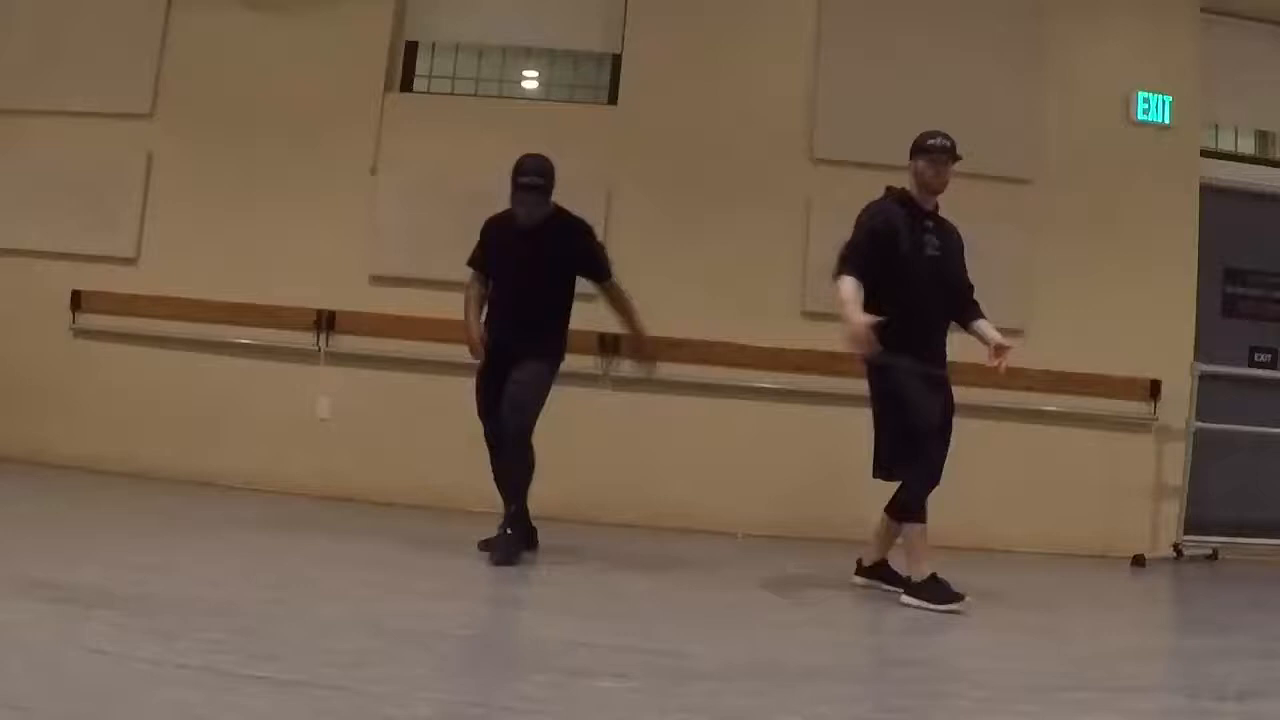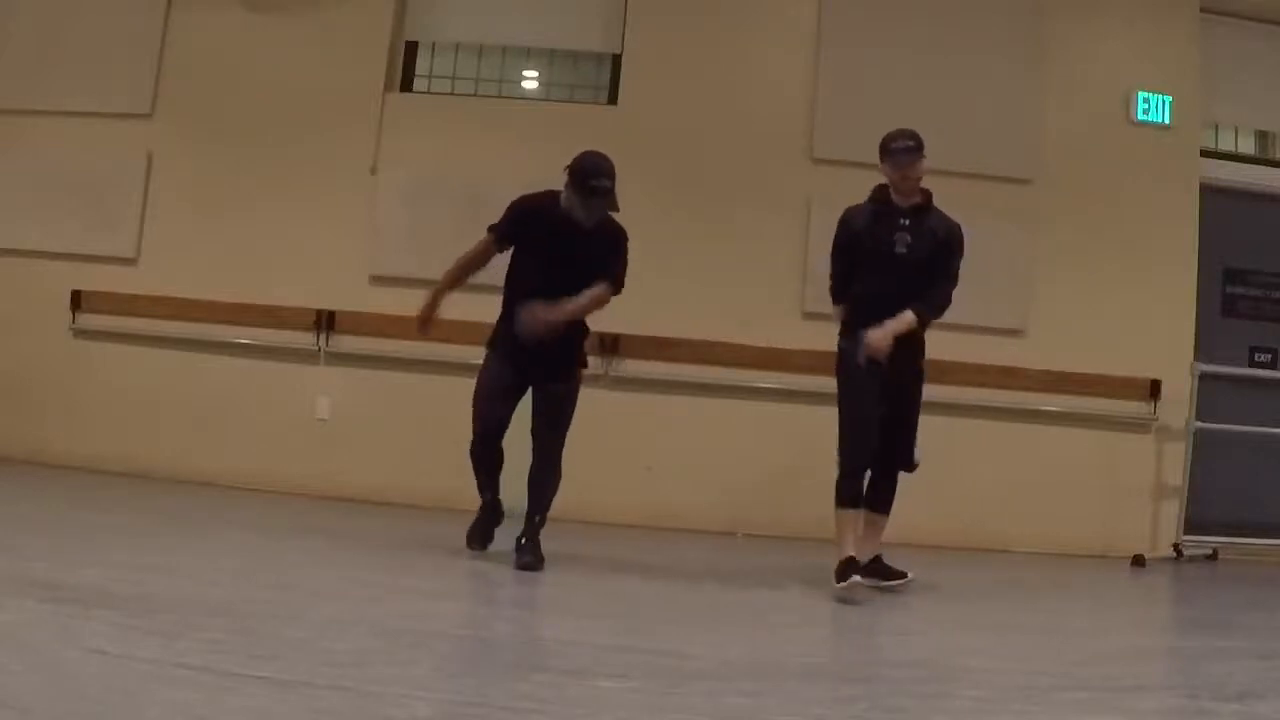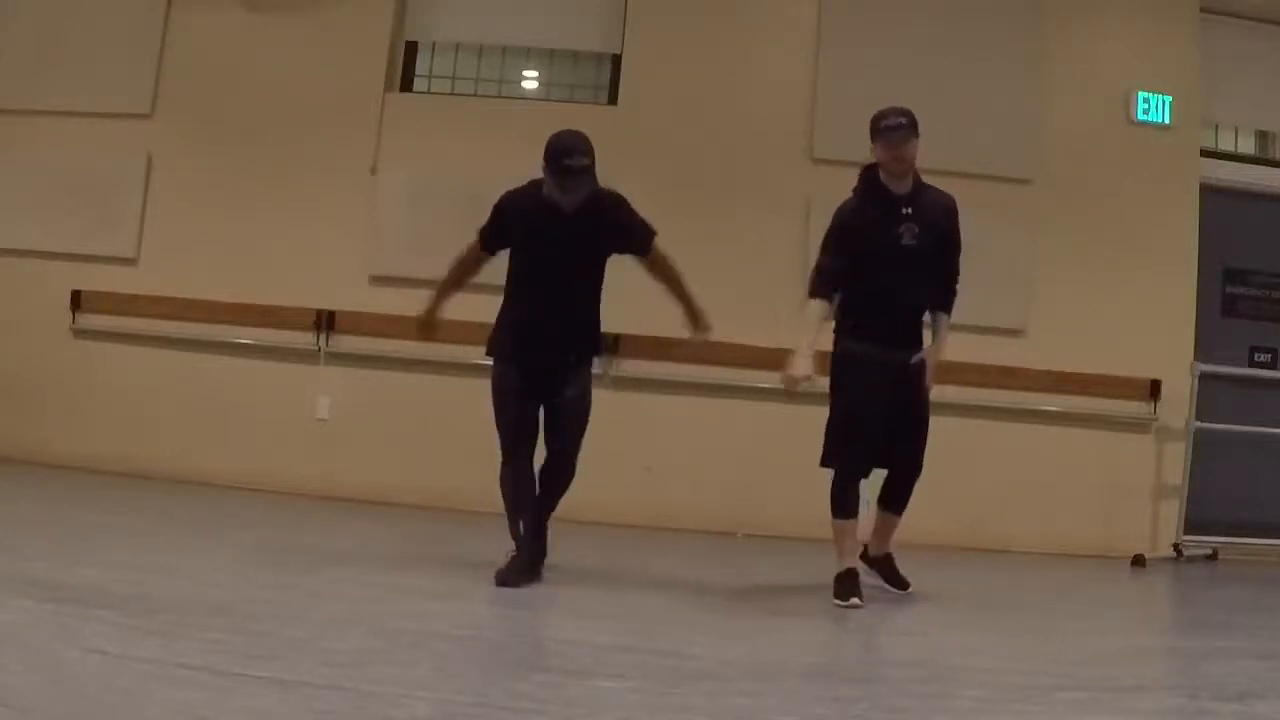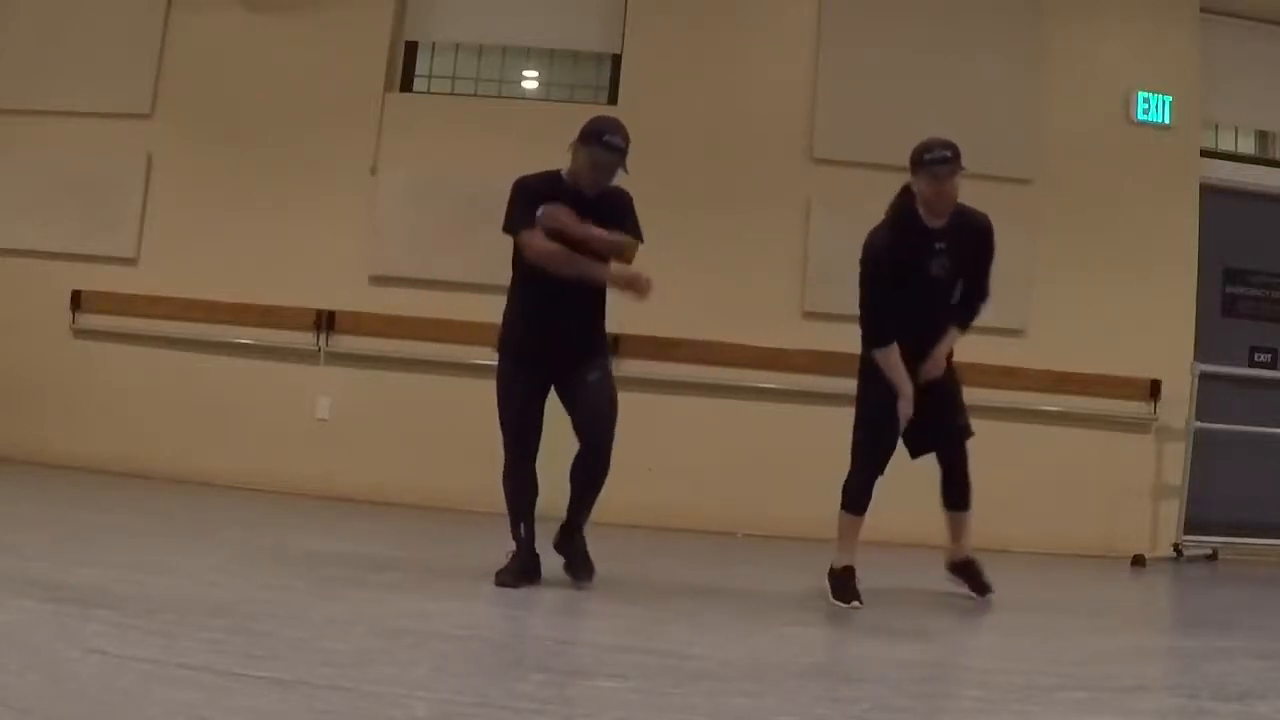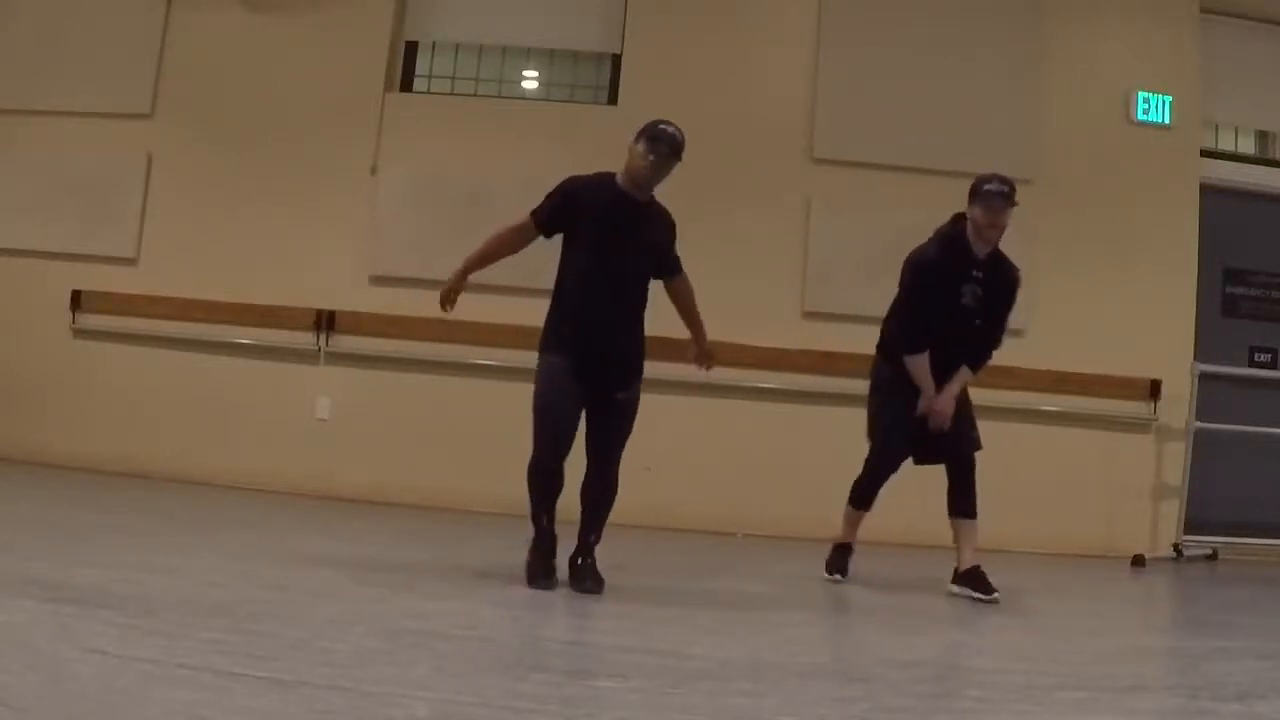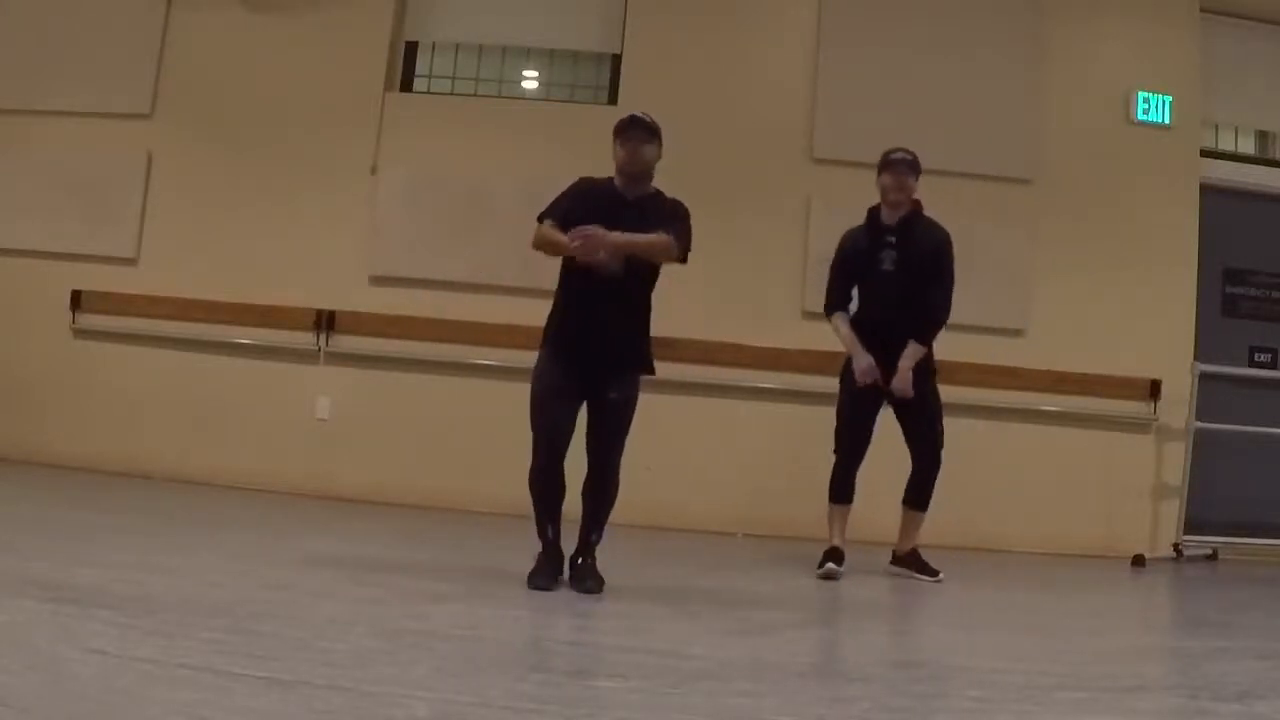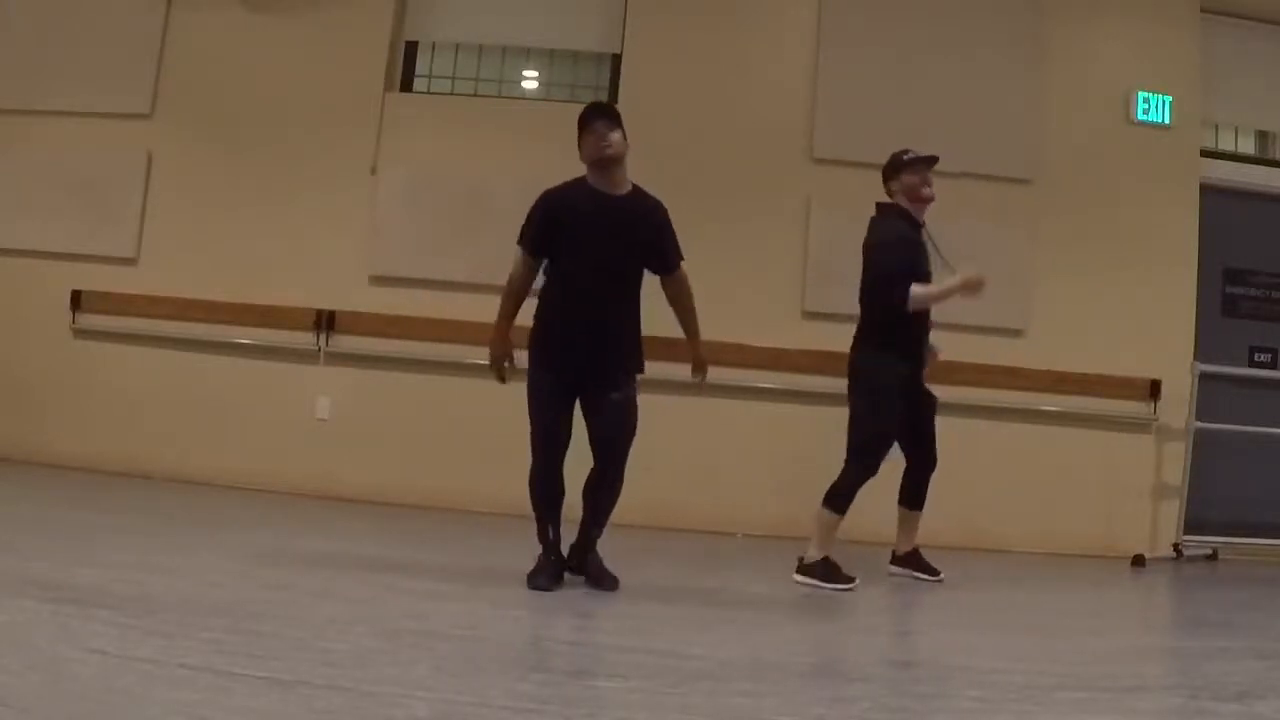
dt=0.7s
person 1, frame 1
left shoulder: (948, 235)
right shoulder: (883, 216)
left elbow: (960, 300)
right elbow: (851, 267)
left wrist: (991, 336)
right wrist: (853, 312)
left hip: (933, 364)
right hip: (893, 360)
left knee: (925, 467)
right knee: (918, 460)
left ankle: (874, 560)
right ankle: (921, 576)
person 1, frame 2
left shoulder: (945, 230)
right shoulder: (857, 220)
left elbow: (939, 297)
left wrist: (892, 330)
left hip: (906, 355)
right hip: (859, 352)
left knee: (890, 459)
right knee: (857, 452)
left ankle: (869, 555)
right ankle: (847, 555)
person 1, frame 3
left shoulder: (941, 208)
right shoulder: (855, 211)
left elbow: (944, 284)
right elbow: (825, 285)
left wrist: (938, 346)
right wrist: (804, 351)
left hip: (909, 353)
right hip: (860, 351)
left knee: (908, 460)
right knee: (851, 459)
left ankle: (877, 550)
right ankle: (846, 569)
person 1, frame 4
left shoulder: (976, 229)
right shoulder: (885, 241)
left elbow: (974, 294)
right elbow: (877, 325)
left wrist: (943, 348)
right wrist: (903, 389)
left hip: (934, 357)
right hip: (886, 361)
left knee: (955, 456)
right knee: (869, 460)
left ankle: (961, 555)
right ankle: (842, 566)
person 1, frame 5
left shoulder: (1005, 276)
right shoulder: (929, 259)
left elbow: (986, 342)
right elbow: (910, 334)
left wrist: (949, 393)
right wrist: (928, 392)
left hip: (949, 377)
right hip: (896, 370)
left knee: (963, 463)
right knee: (884, 459)
left ankle: (967, 569)
right ankle: (843, 544)
person 1, frame 6
left shoulder: (934, 239)
right shoulder: (856, 240)
left elbow: (936, 312)
right elbow: (835, 305)
left wrist: (906, 367)
right wrist: (857, 354)
left hip: (915, 364)
right hip: (864, 361)
left knee: (928, 454)
right knee: (848, 452)
left ankle: (905, 551)
right ankle: (835, 547)
person 1, frame 7
left shoulder: (911, 234)
right shoulder: (890, 233)
right elbow: (896, 295)
left wrist: (924, 342)
right wrist: (952, 288)
left hip: (904, 365)
right hip: (878, 364)
left knee: (923, 457)
right knee: (864, 460)
left ankle: (906, 552)
right ankle: (814, 558)
person 2, frame 1
left shoulder: (571, 232)
right shoulder: (496, 228)
left elbow: (608, 283)
right elbow: (479, 283)
left wrist: (637, 333)
right wrist: (472, 323)
left hip: (539, 352)
right hip: (495, 349)
left knee: (514, 428)
right knee: (496, 436)
left ankle: (514, 527)
right ankle: (517, 525)
person 2, frame 2
left shoulder: (612, 237)
right shoulder: (530, 210)
left elbow: (602, 291)
right elbow: (485, 250)
left wrist: (557, 313)
right wrist: (439, 294)
left hip: (563, 356)
right hip: (508, 347)
left knee: (548, 449)
right knee: (485, 432)
left ankle: (530, 536)
right ankle: (490, 506)
person 2, frame 3
left shoulder: (610, 209)
right shoulder: (518, 205)
left elbow: (652, 256)
right elbow: (478, 252)
left wrist: (689, 306)
right wrist: (438, 300)
left hip: (573, 355)
right hip: (514, 350)
left knee: (563, 453)
right knee: (516, 451)
left ankle: (536, 526)
right ankle: (525, 549)
person 2, frame 4
left shoulder: (618, 204)
right shoulder: (531, 190)
left elbow: (628, 249)
right elbow: (536, 249)
left wrist: (578, 229)
right wrist: (607, 273)
left hip: (585, 348)
right hip: (523, 345)
left knee: (598, 441)
right knee: (519, 451)
left ankle: (572, 533)
right ankle: (524, 550)
person 2, frame 5
left shoulder: (660, 222)
right shoulder: (582, 193)
left elbow: (675, 279)
right elbow: (523, 231)
left wrist: (700, 337)
right wrist: (463, 272)
left hip: (623, 360)
right hip: (565, 349)
left knee: (605, 463)
right knee: (549, 449)
left ankle: (585, 555)
right ankle: (543, 542)
person 2, frame 6
left shoulder: (670, 212)
right shoulder: (585, 193)
left elbow: (666, 248)
right elbow: (542, 236)
left wrist: (612, 239)
right wrist: (577, 247)
left hip: (622, 356)
right hip: (563, 346)
left knee: (605, 461)
right knee: (547, 451)
left ankle: (586, 556)
right ankle: (550, 551)
person 2, frame 7
left shoulder: (650, 212)
right shoulder: (557, 202)
left elbow: (674, 278)
right elbow: (524, 269)
left wrist: (694, 341)
right wrist: (500, 333)
left hip: (615, 358)
right hip: (553, 353)
left knee: (612, 459)
right knee: (548, 455)
left ankle: (585, 550)
right ankle: (550, 552)
